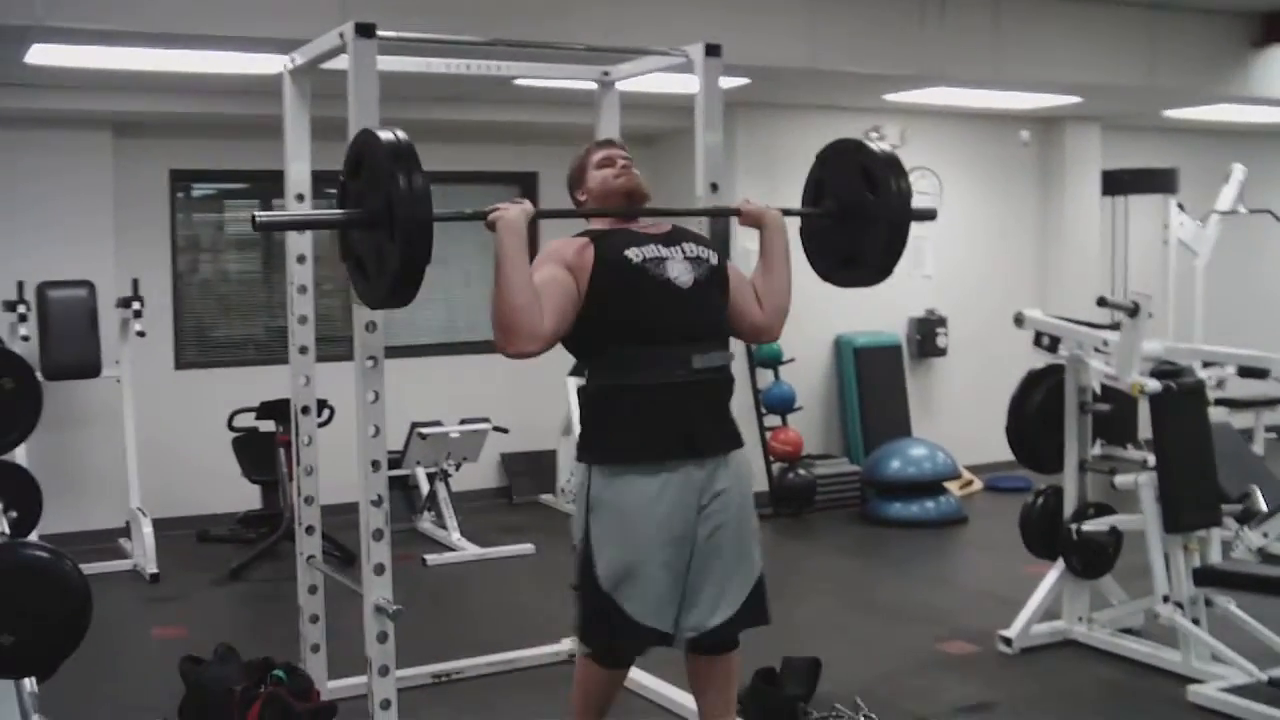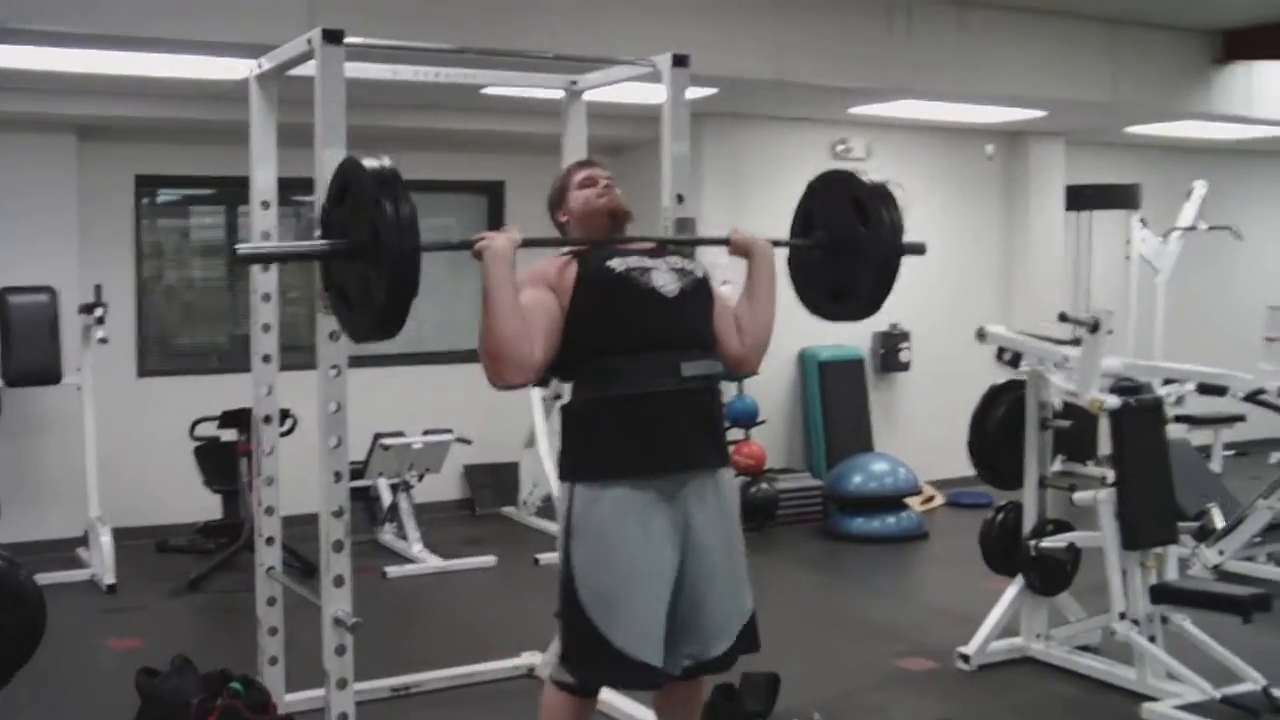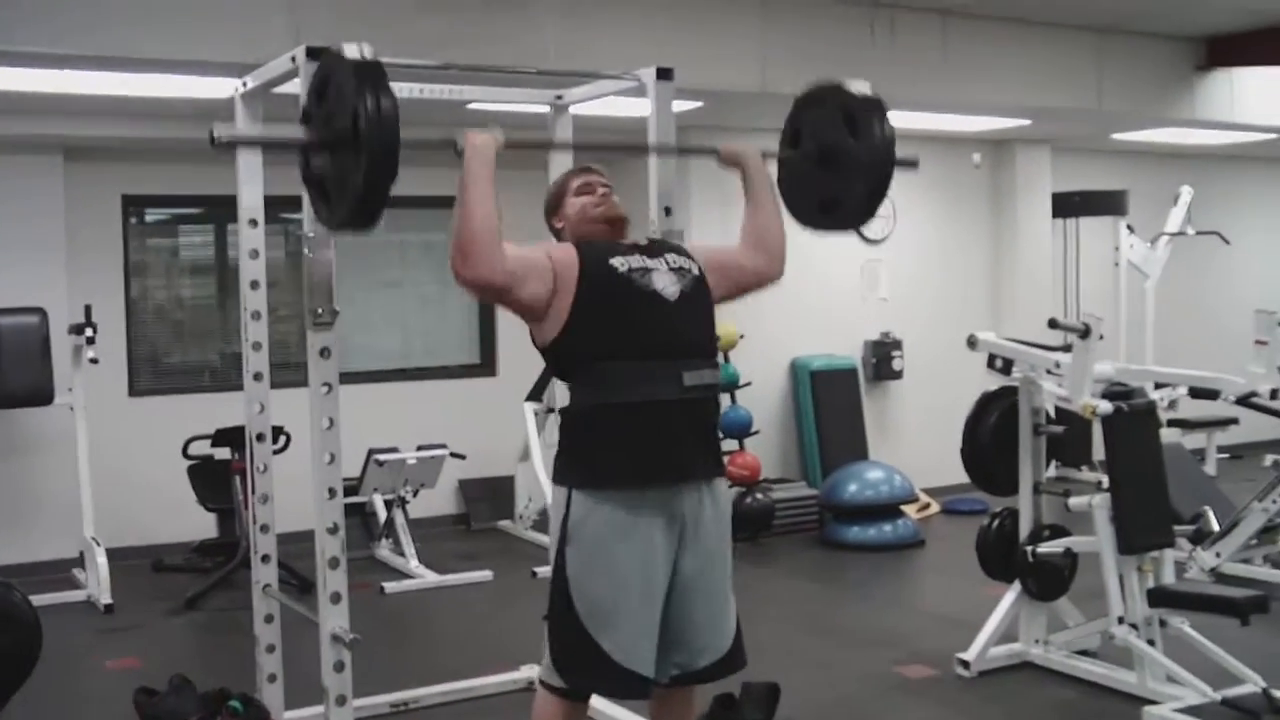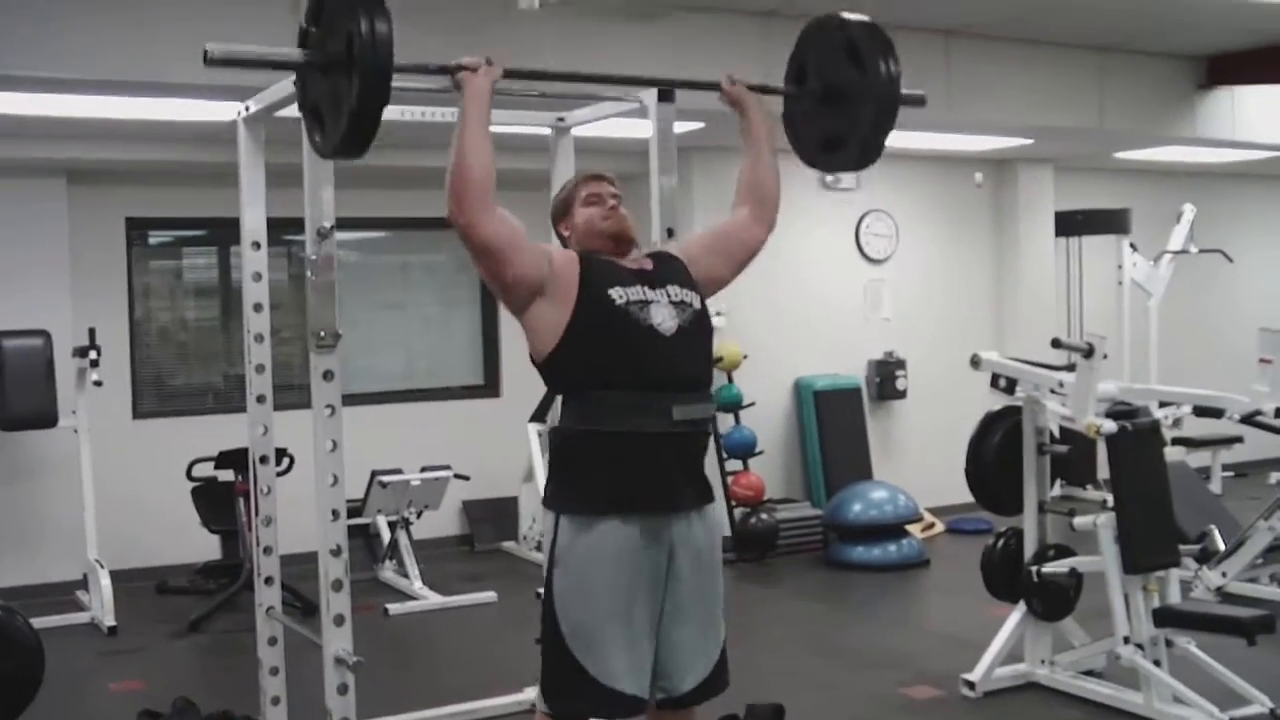
dt=0.3s
person 1, frame 1
left shoulder: (699, 244)
right shoulder: (576, 254)
left elbow: (765, 322)
right elbow: (521, 336)
left wrist: (772, 230)
right wrist: (511, 235)
left hip: (719, 457)
right hip: (629, 464)
left knee: (720, 620)
right knee: (615, 625)
person 1, frame 2
left shoulder: (682, 264)
right shoulder: (557, 276)
left elbow: (745, 354)
right elbow: (510, 367)
left wrist: (760, 260)
right wrist: (498, 264)
left hip: (702, 474)
right hip: (613, 481)
left knee: (698, 644)
right knee: (589, 652)
person 1, frame 3
left shoulder: (679, 259)
right shoulder: (557, 270)
left elbow: (766, 259)
right elbow: (480, 267)
left wrist: (753, 170)
right wrist: (480, 164)
left hip: (697, 482)
right hip: (608, 490)
left knee: (688, 656)
right knee: (580, 661)
person 1, frame 4
left shoulder: (682, 269)
right shoulder: (556, 281)
left elbow: (757, 212)
right elbow: (474, 215)
left wrist: (751, 111)
right wrist: (476, 101)
left hip: (687, 510)
right hip: (597, 513)
